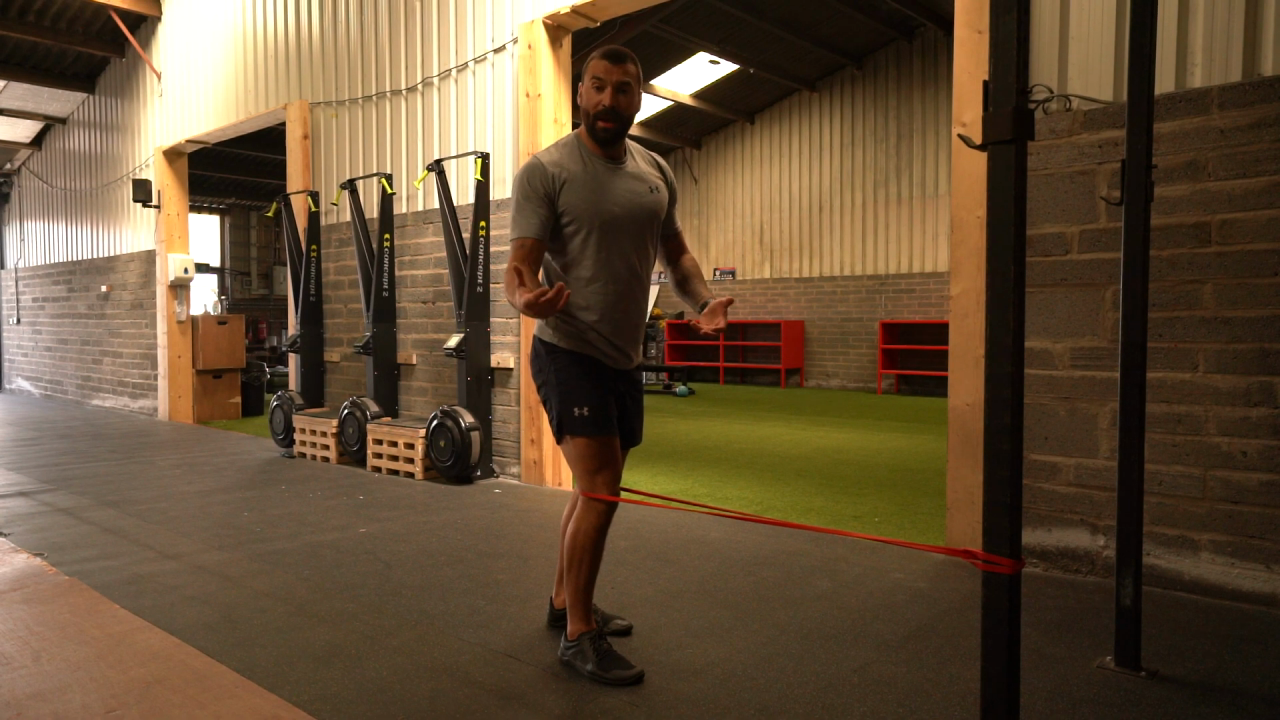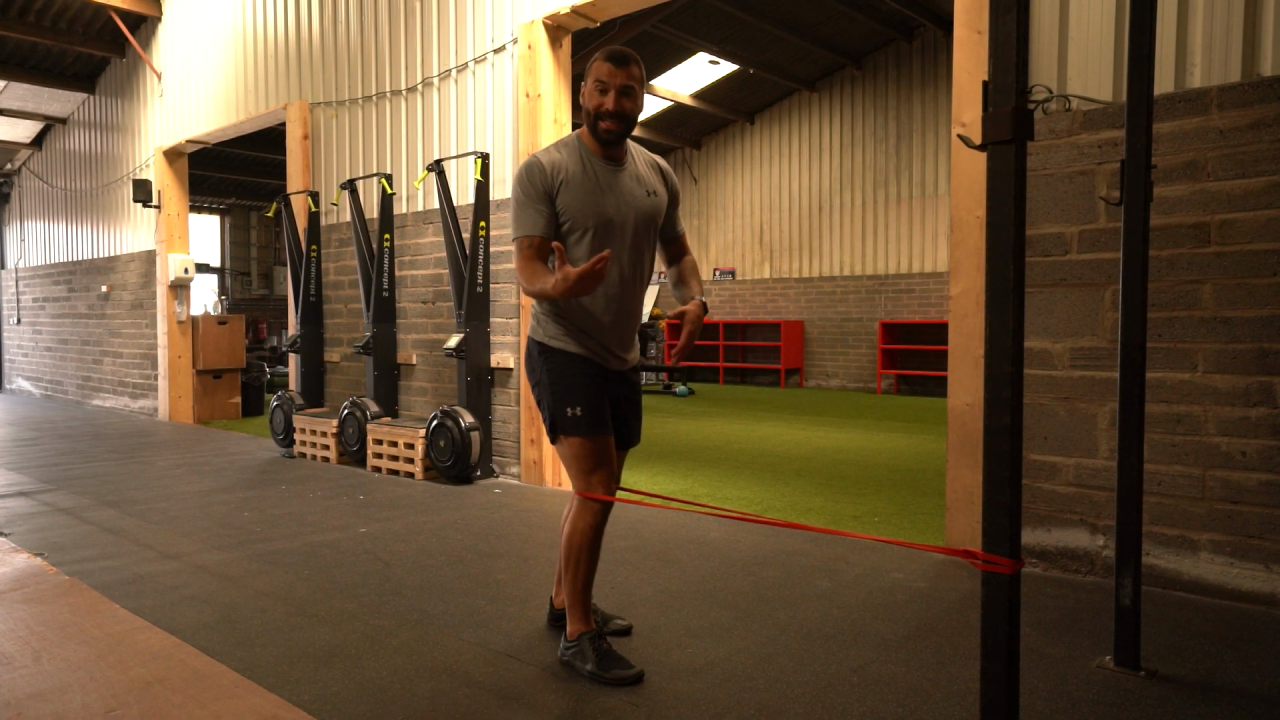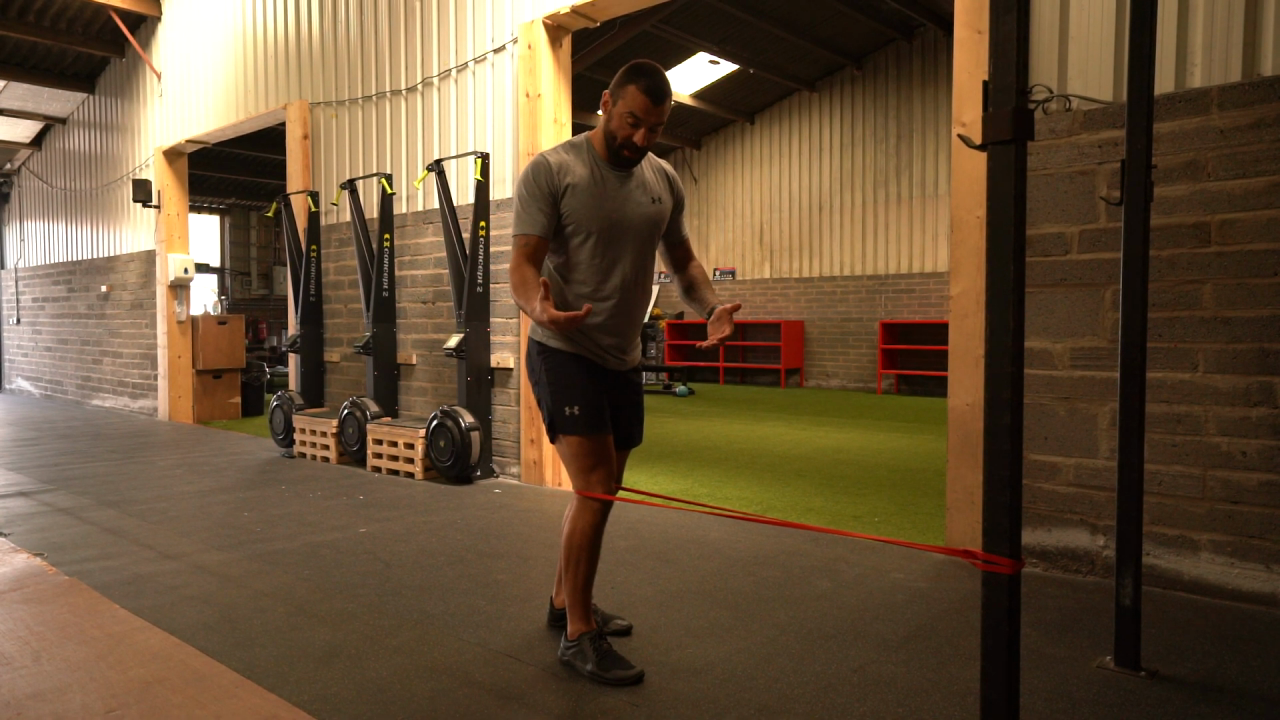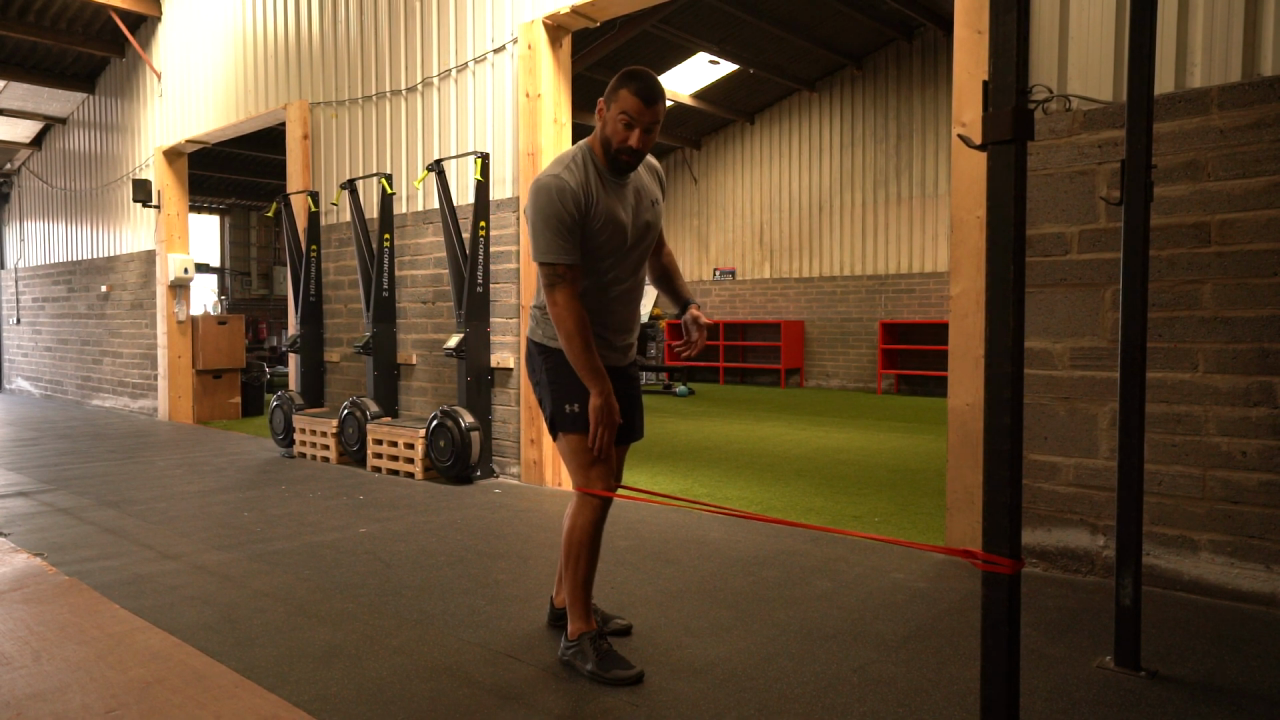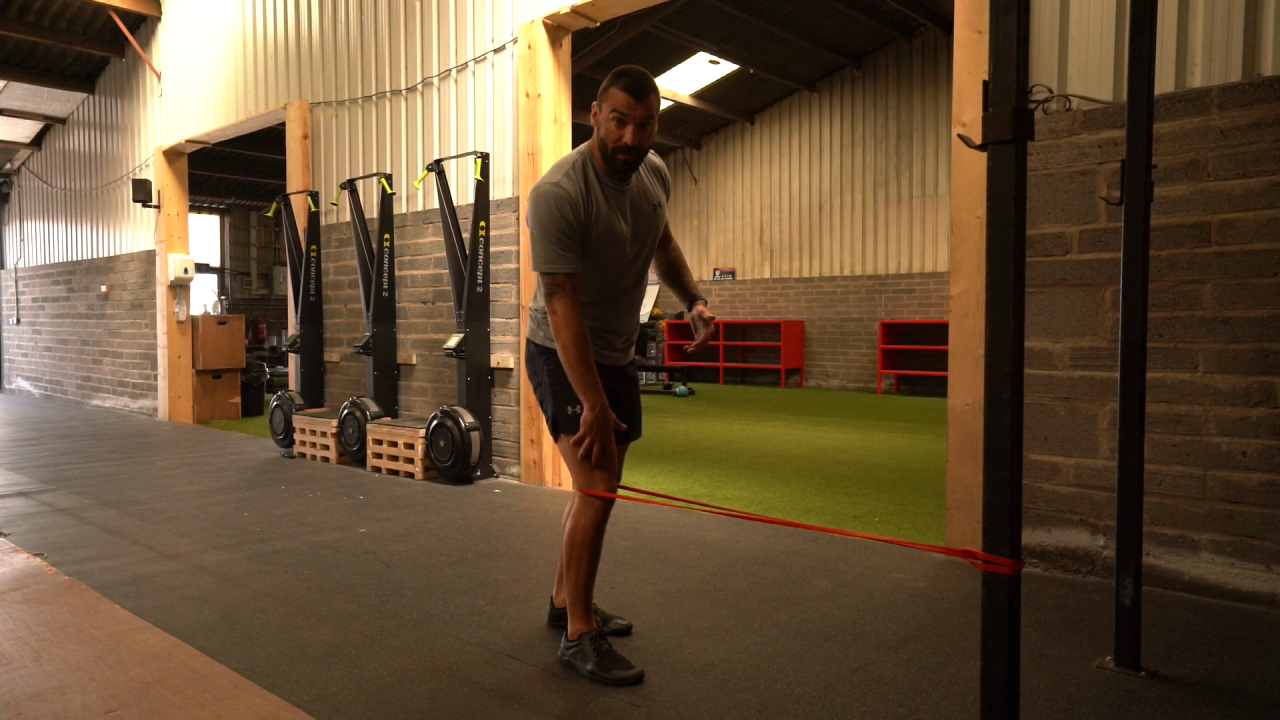
dt=1s
person 1, frame 1
left shoulder: (655, 172)
right shoulder: (545, 170)
left elbow: (674, 250)
right elbow: (520, 265)
left wrist: (705, 302)
right wrist: (524, 298)
left hip: (623, 357)
right hip: (569, 354)
left knee: (595, 487)
right knee: (600, 491)
left ankle: (565, 600)
right ankle: (578, 635)
person 1, frame 2
left shoulder: (657, 174)
right shoulder: (544, 169)
left elbow: (677, 253)
right elbow: (527, 266)
left wrist: (694, 301)
right wrist: (556, 285)
left hip: (621, 357)
right hip: (564, 353)
left knee: (597, 488)
right knee: (595, 492)
left ankle: (564, 601)
right ankle: (578, 635)
person 1, frame 3
left shoulder: (663, 180)
right shoulder: (550, 170)
left elbow: (681, 259)
right elbow: (524, 262)
left wrist: (712, 308)
right wrist: (538, 308)
left hip: (623, 358)
right hip: (565, 353)
left knee: (602, 488)
right knee: (594, 490)
left ankle: (564, 600)
right ankle: (579, 633)
person 1, frame 4
left shoulder: (650, 175)
right shoulder: (559, 186)
right elbow: (562, 299)
left wrist: (687, 305)
right wrist: (598, 392)
left hip: (620, 353)
right hip: (563, 354)
left knee: (603, 485)
right knee: (595, 487)
left ankle: (565, 599)
right ankle: (579, 634)
person 1, frame 5
left shoulder: (654, 174)
right shoulder: (559, 192)
right elbow: (562, 308)
left wrist: (694, 300)
right wrist: (592, 404)
left hip: (618, 353)
right hip: (562, 354)
left knee: (599, 483)
right knee: (597, 484)
left ankle: (565, 598)
right ankle: (579, 634)
